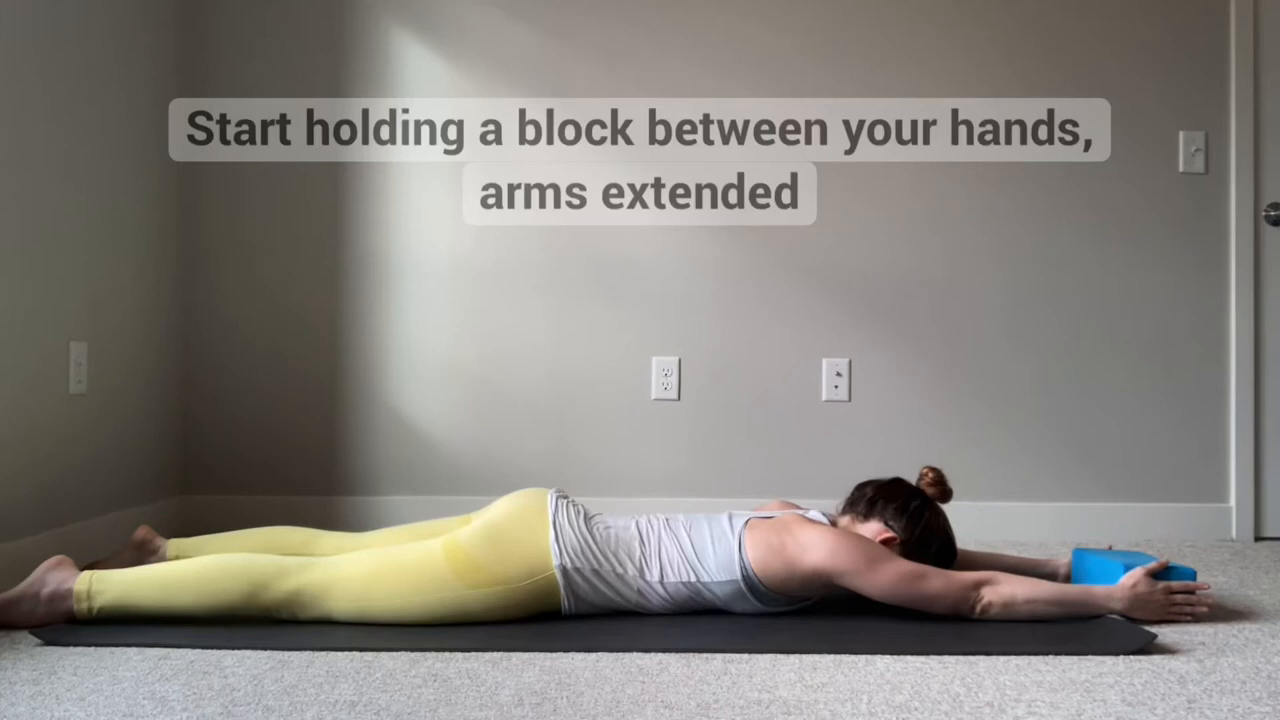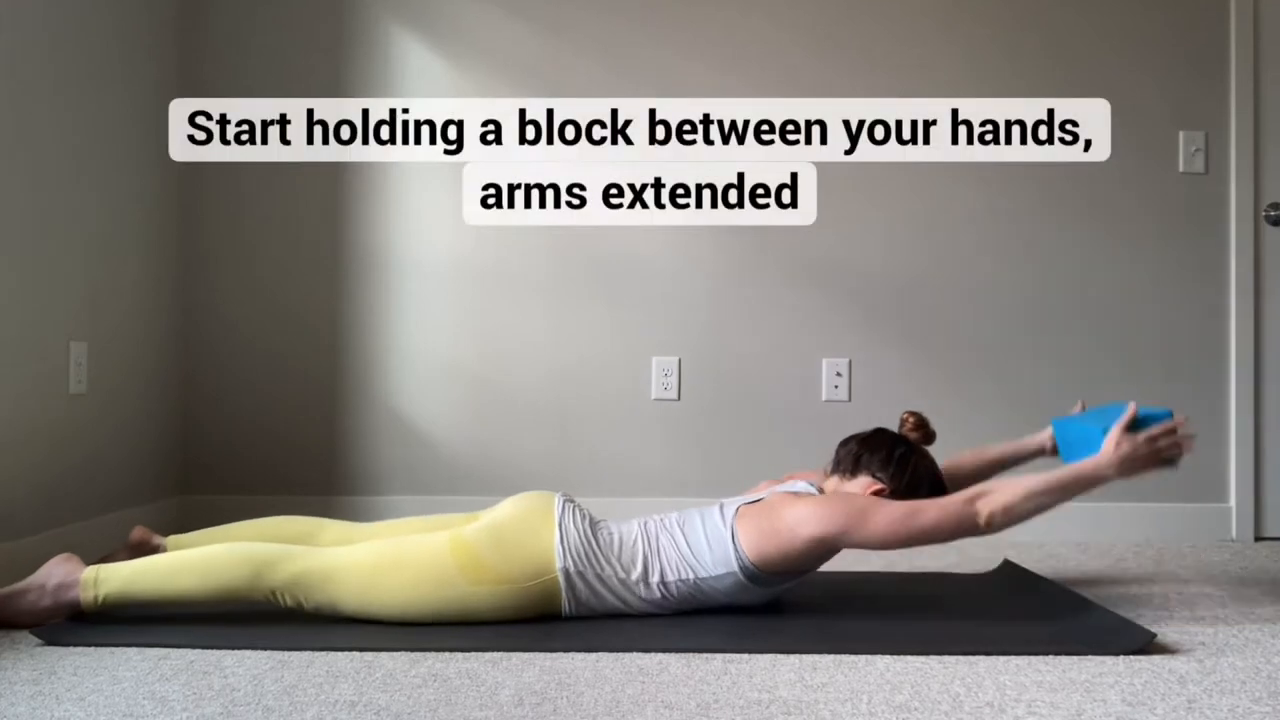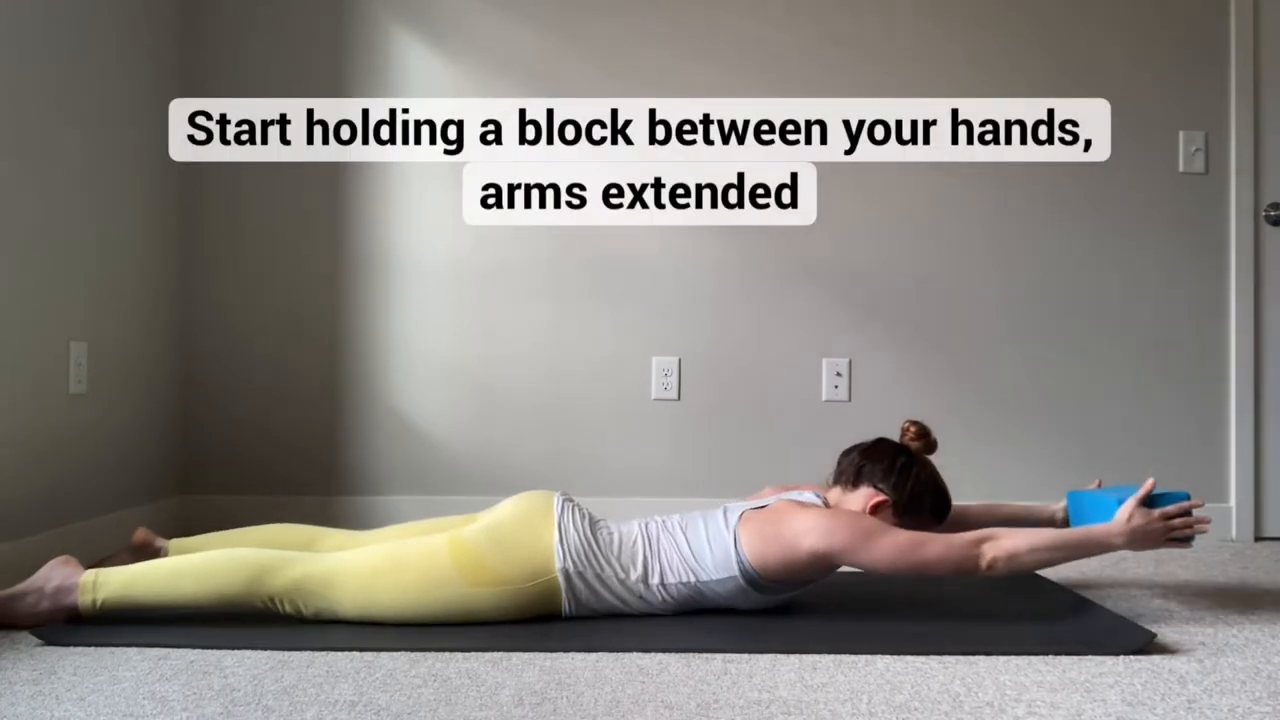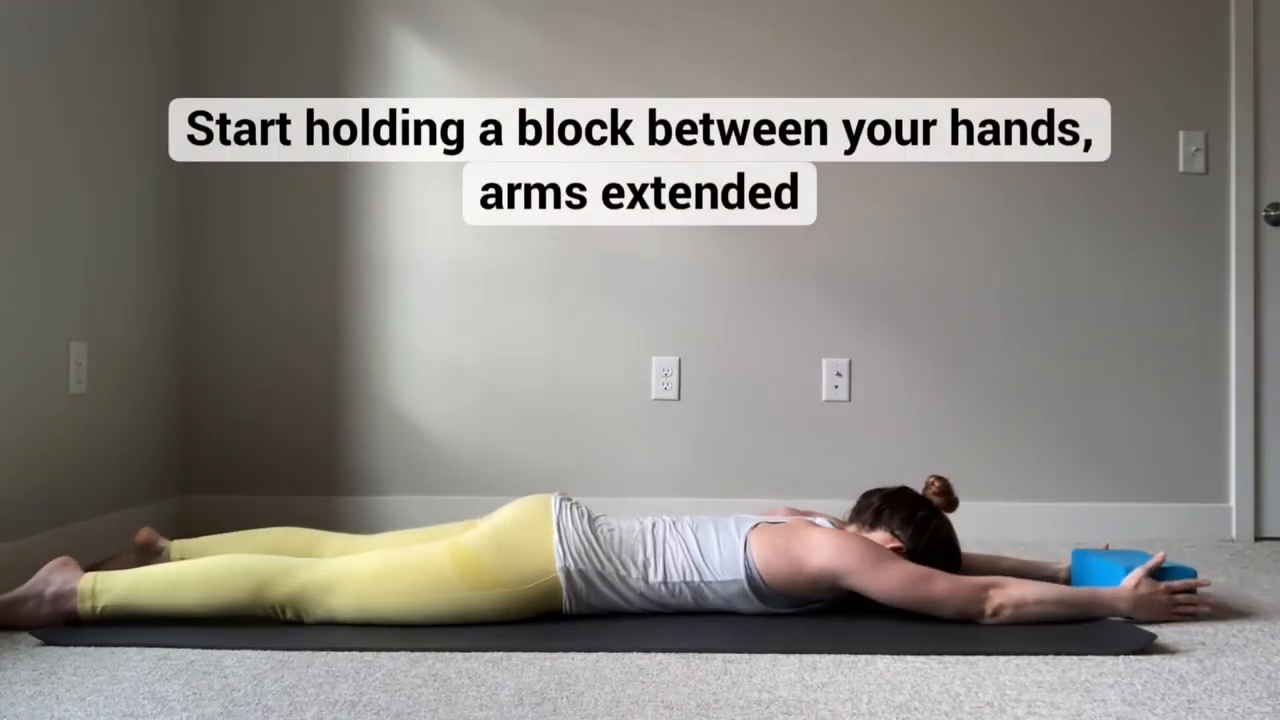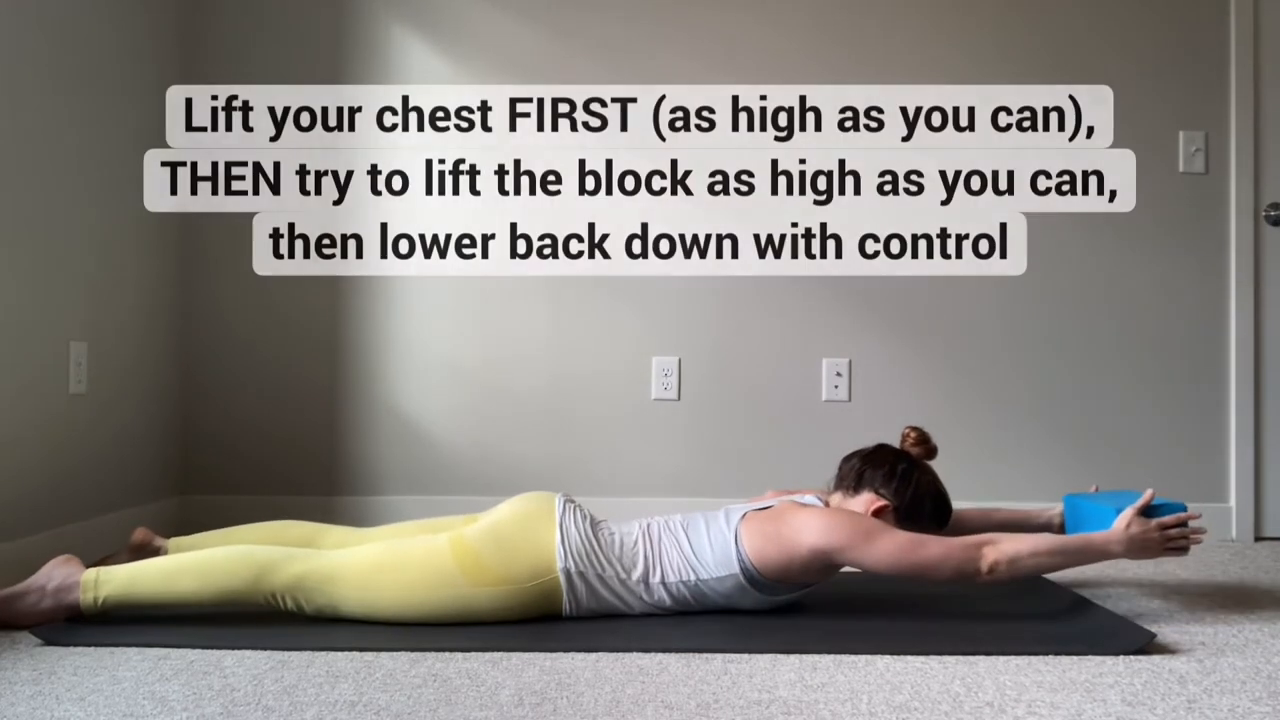
dt=1s
person 1, frame 1
left shoulder: (811, 521)
right shoulder: (825, 552)
left elbow: (949, 554)
right elbow: (969, 595)
left wrist: (1066, 561)
right wrist: (1113, 600)
left hip: (541, 529)
right hip: (534, 561)
left knee: (339, 548)
right knee: (310, 587)
left ankle: (167, 551)
person 1, frame 2
left shoulder: (811, 487)
right shoulder: (822, 520)
left elbow: (934, 476)
right elbow: (971, 517)
left wrist: (1045, 437)
right wrist: (1105, 470)
left hip: (543, 533)
right hip: (539, 569)
left knee: (338, 539)
right knee: (311, 581)
left ankle: (160, 550)
person 1, frame 3
left shoulder: (811, 497)
right shoulder: (824, 533)
left elbow: (950, 517)
right elbow: (973, 556)
left wrist: (1064, 508)
right wrist: (1111, 537)
left hip: (544, 528)
right hip: (538, 565)
left knee: (337, 549)
right knee: (307, 589)
left ankle: (162, 551)
person 1, frame 4
left shoulder: (817, 524)
right shoulder: (832, 556)
left elbow: (956, 556)
right elbow: (973, 599)
left wrist: (1075, 563)
right wrist: (1115, 602)
left hip: (550, 532)
right hip: (543, 564)
left knee: (342, 553)
right knee: (312, 592)
left ankle: (163, 555)
person 1, frame 5
left shoulder: (818, 500)
right shoulder: (826, 535)
left elbow: (948, 516)
right elbow: (976, 559)
left wrist: (1071, 511)
right wrist: (1110, 546)
left hip: (546, 529)
right hip: (539, 565)
left knee: (339, 547)
right knee: (307, 584)
left ankle: (157, 550)
